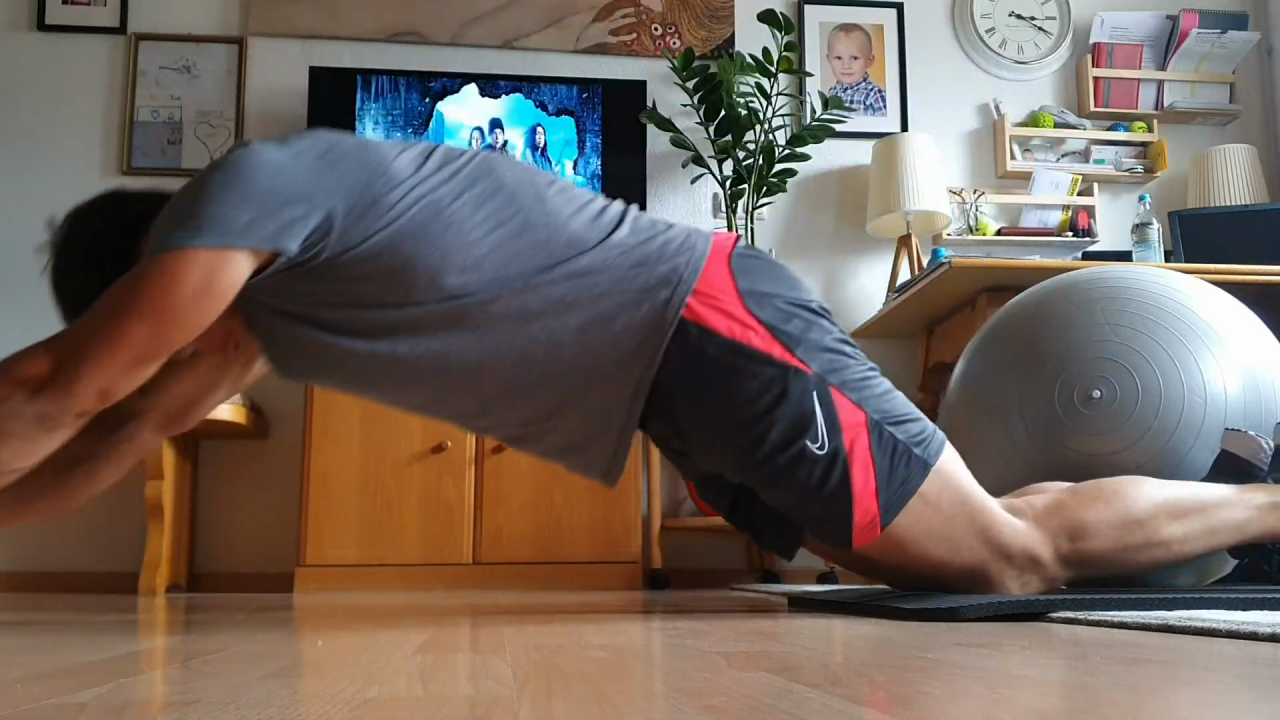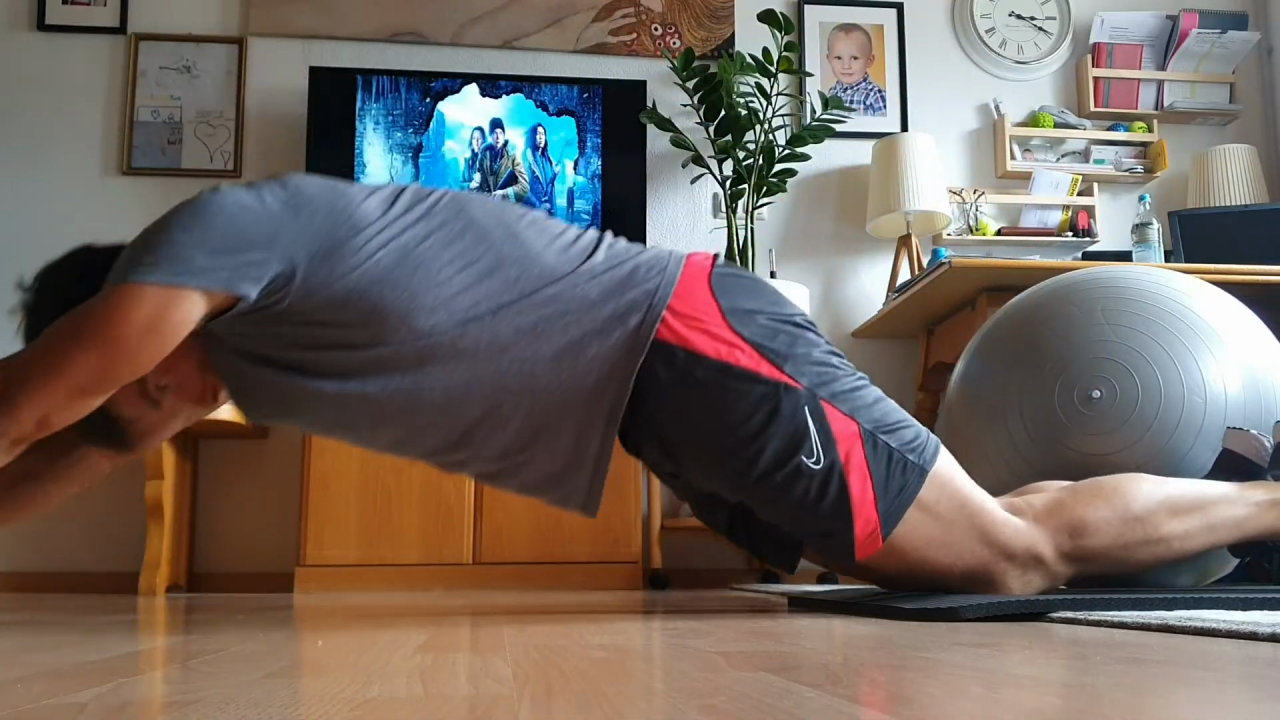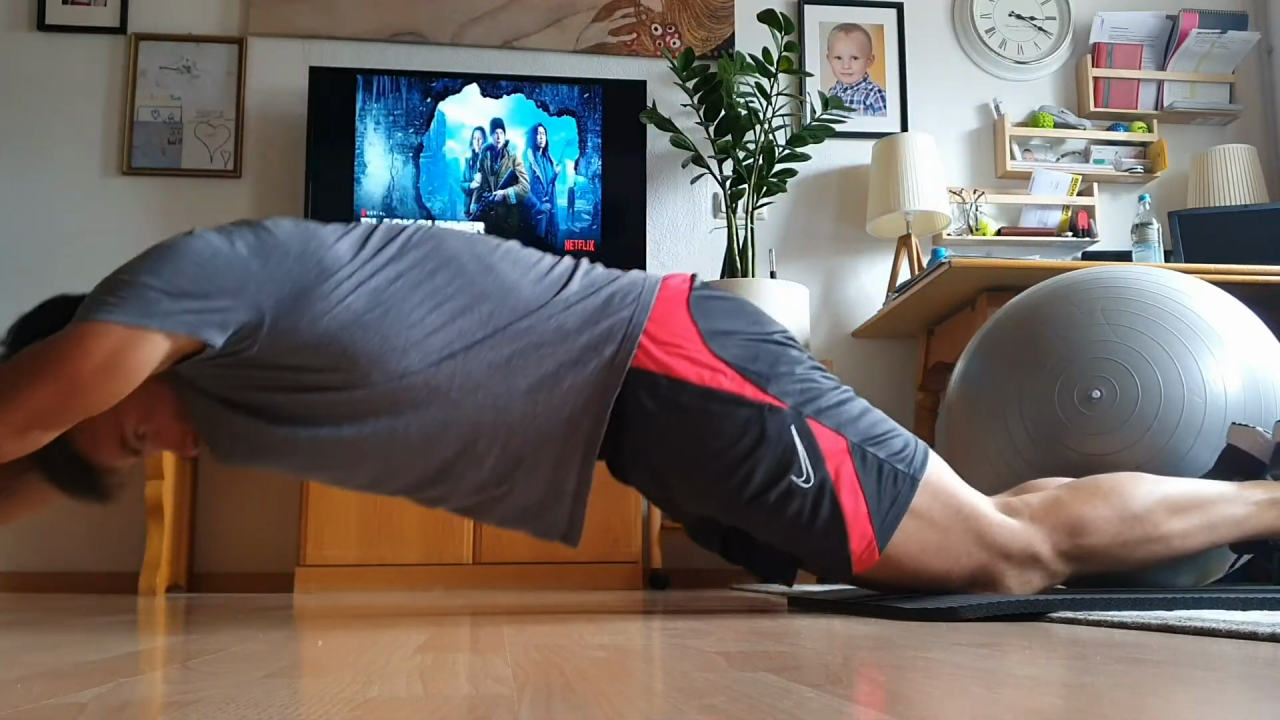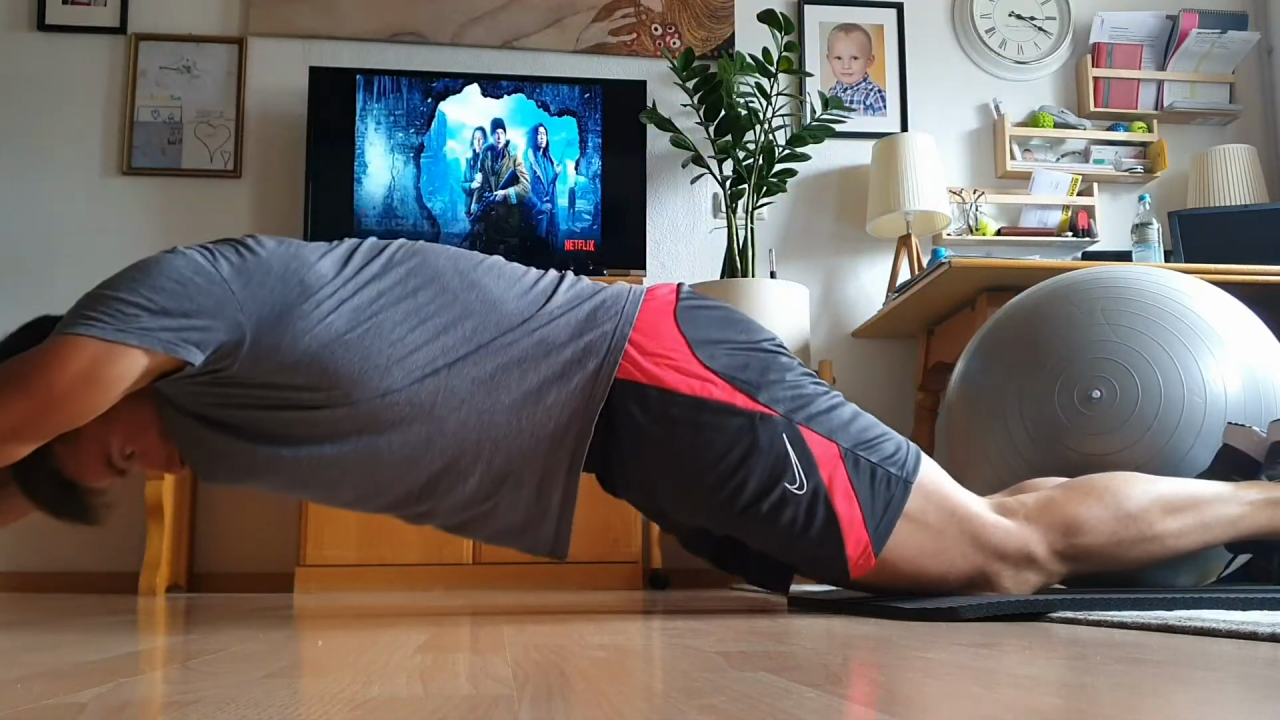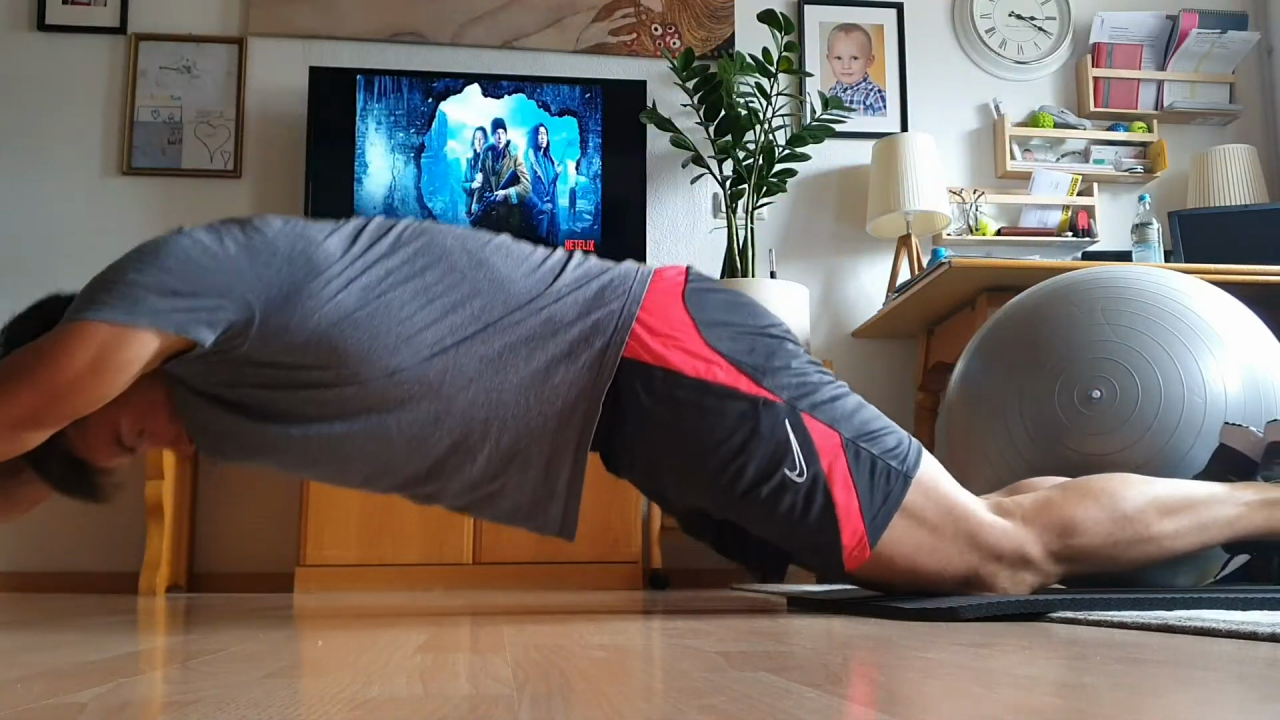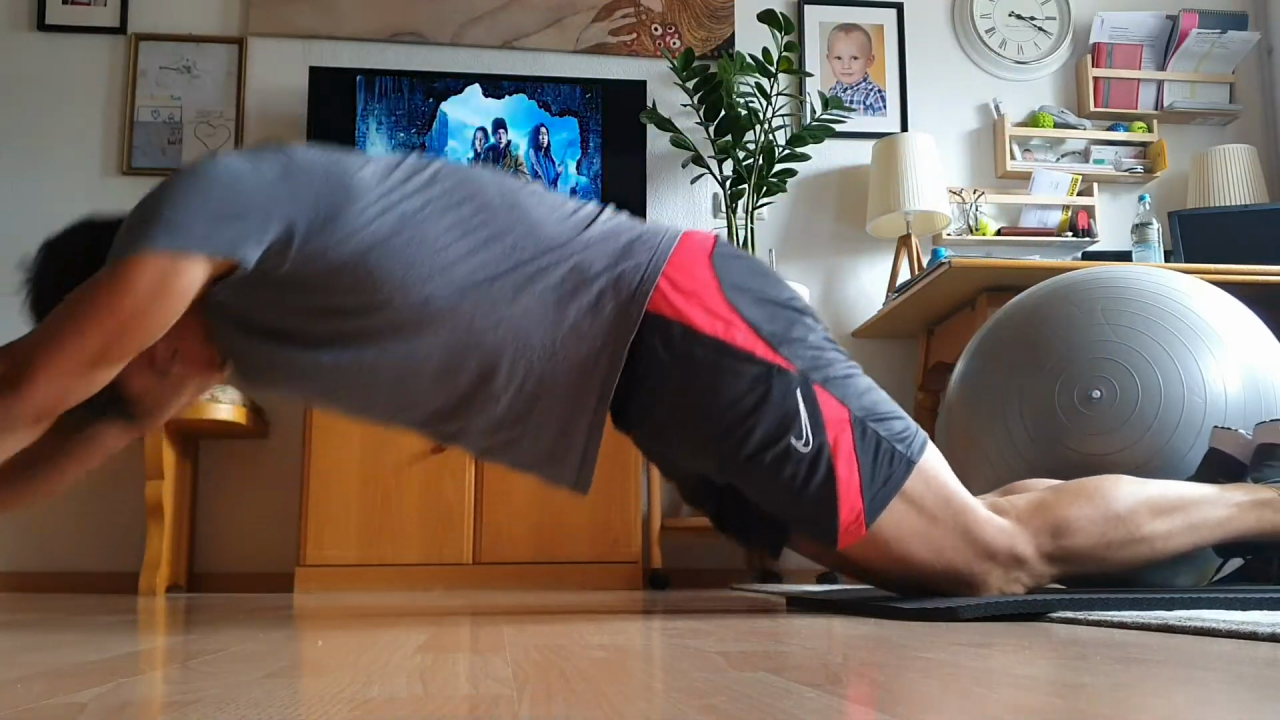
dt=0.2s
person 1, frame 1
left shoulder: (258, 184)
right shoulder: (267, 291)
right elbow: (131, 422)
left hip: (710, 327)
right hip: (691, 367)
left knee: (1014, 552)
right knee: (991, 547)
person 1, frame 2
left shoulder: (226, 232)
right shoulder: (241, 331)
left hip: (690, 346)
right hip: (674, 383)
left knee: (1015, 551)
right knee: (999, 543)
person 1, frame 3
left shoulder: (199, 276)
right shoulder: (212, 363)
left hip: (671, 367)
right hip: (658, 404)
left knee: (1015, 549)
right knee: (999, 543)
person 1, frame 4
left shoulder: (176, 294)
right shoulder: (201, 380)
left hip: (660, 378)
right hip: (649, 414)
left knee: (1011, 551)
right knee: (992, 544)
person 1, frame 5
left shoulder: (184, 275)
right shoulder: (205, 371)
left hip: (666, 360)
right hip: (652, 401)
left knee: (1002, 552)
right knee: (982, 540)
person 1, frame 6
left shoulder: (211, 199)
right shoulder: (231, 300)
left hip: (688, 327)
right hip: (674, 369)
left knee: (993, 552)
right knee: (976, 536)
